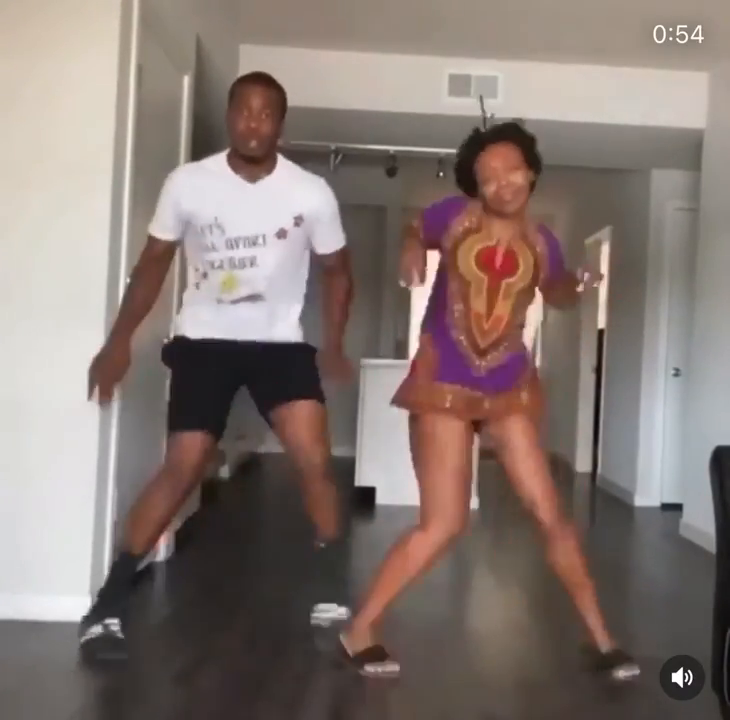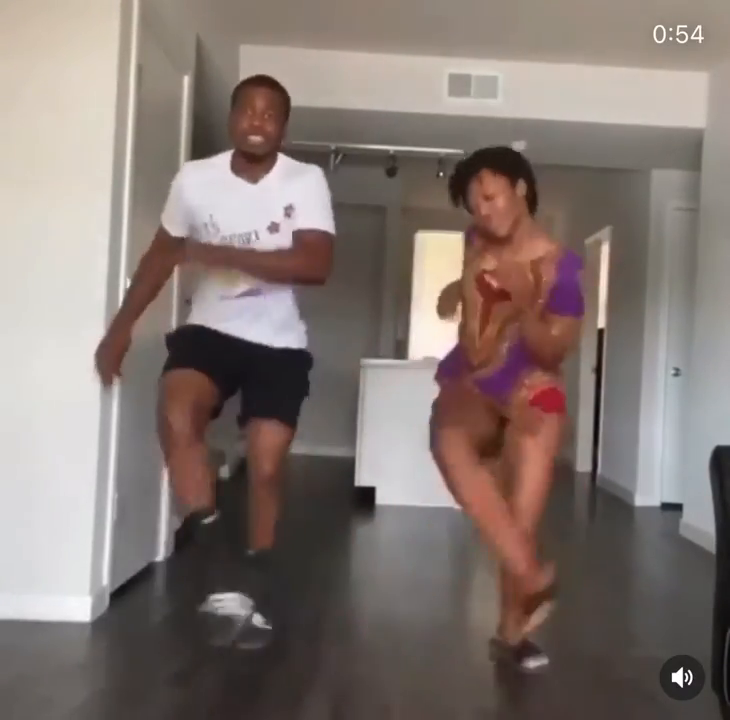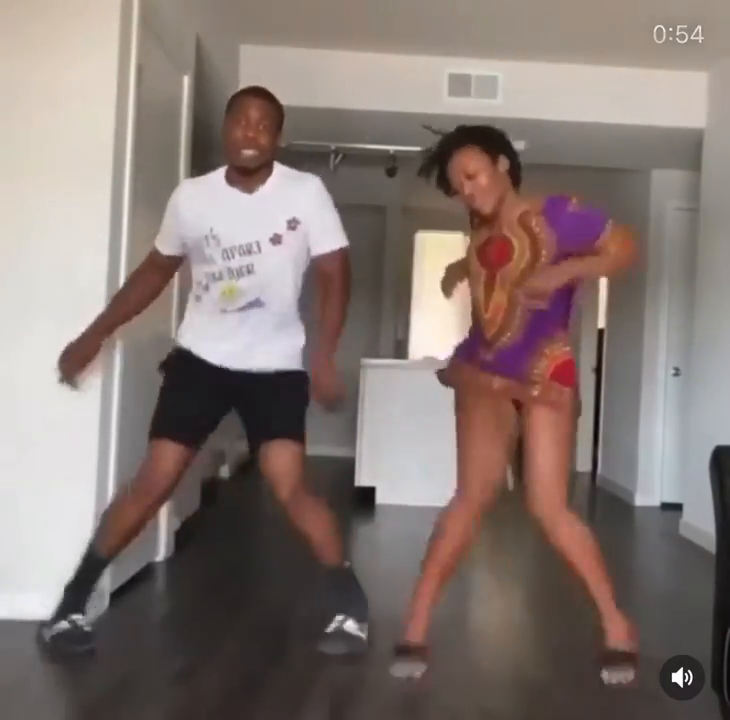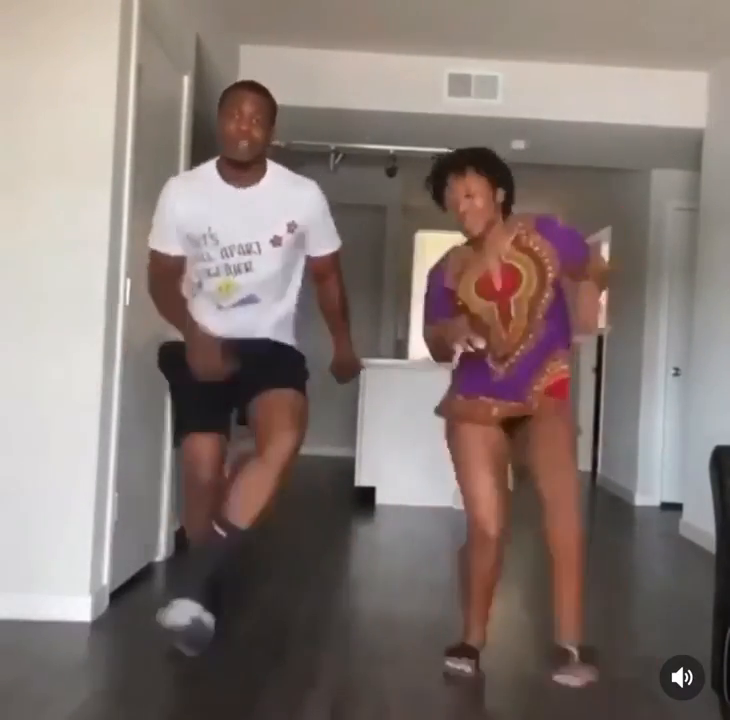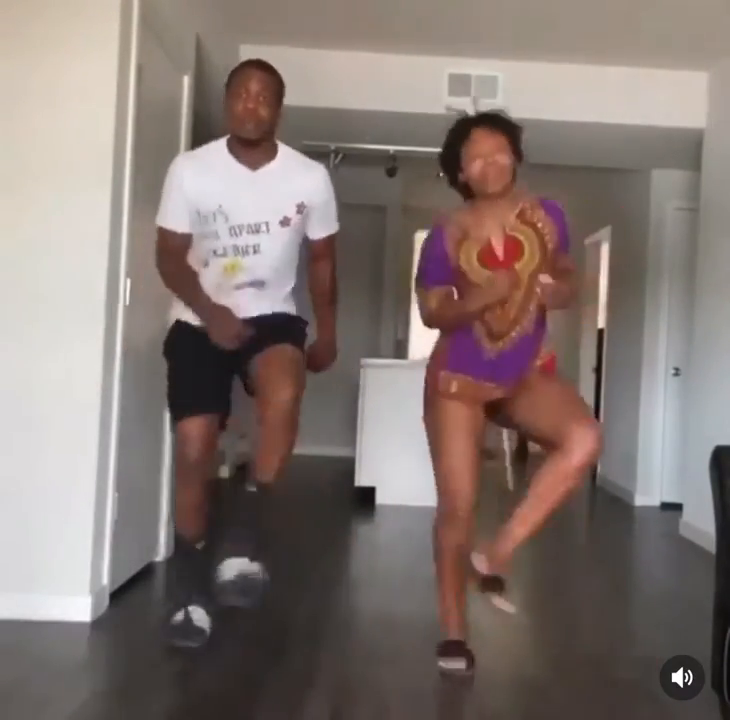
dt=0.2s
person 1, frame 1
left shoulder: (311, 192)
right shoulder: (186, 182)
left elbow: (336, 271)
right elbow: (152, 264)
left wrist: (334, 342)
right wrist: (118, 341)
left hip: (278, 342)
right hip: (204, 341)
left knee: (312, 457)
right knee: (182, 467)
left ankle: (333, 594)
right ankle: (109, 603)
person 1, frame 2
left shoulder: (307, 181)
right shoulder: (193, 179)
left elbow: (316, 264)
right elbow: (163, 252)
left wrist: (225, 257)
right wrist: (121, 326)
left hip: (278, 345)
right hip: (209, 332)
left knee: (265, 469)
right knee: (176, 413)
left ankle: (256, 595)
person 1, frame 3
left shoulder: (307, 192)
right shoulder: (190, 197)
left elbow: (335, 277)
right elbow: (155, 270)
left wrist: (324, 355)
right wrist: (95, 335)
left hip: (274, 365)
right hip: (202, 358)
left knee: (291, 489)
right knee: (154, 481)
left ankle: (347, 605)
right ankle: (75, 601)
person 1, frame 4
left shoulder: (303, 194)
right shoulder: (183, 192)
left elbow: (325, 274)
right elbow: (162, 279)
left wrist: (343, 344)
right wrist: (193, 335)
left hip: (271, 343)
right hip: (204, 346)
left knee: (283, 431)
right knee: (204, 473)
left ankle: (201, 573)
right ankle: (199, 595)
person 1, frame 5
left shoulder: (311, 178)
right shoulder: (189, 169)
left elbow: (322, 259)
right elbow: (169, 257)
left wrist: (326, 332)
right wrist: (211, 310)
left hip: (271, 319)
right hip: (202, 325)
left knee: (283, 389)
right knee: (194, 452)
left ankle: (244, 533)
right ankle: (190, 592)
person 2, frame 1
left shoulder: (541, 242)
right shoulder: (456, 217)
left elbow: (557, 294)
right elbow: (416, 230)
left wrist: (574, 286)
right wrist: (414, 251)
left hip: (508, 389)
right hip: (441, 384)
left knee: (549, 514)
right knee: (443, 523)
left ankle: (601, 641)
right ankle: (358, 635)
person 2, frame 2
left shoulder: (559, 265)
right shoulder: (480, 242)
left elbow: (553, 353)
left wrist: (519, 306)
right wrist: (456, 291)
left hip: (530, 396)
right hip: (469, 387)
left knee: (522, 525)
right knee: (448, 443)
left ankle: (511, 631)
right ankle: (531, 578)
person 2, frame 3
left shoulder: (557, 214)
right shoulder: (481, 227)
left elbow: (626, 248)
left wrist: (565, 270)
right wrist: (462, 270)
left hip: (544, 374)
right hip: (483, 370)
left knee: (550, 509)
right knee: (474, 497)
left ankle: (618, 631)
right ankle: (415, 633)
person 2, frame 4
left shoulder: (548, 236)
right shoulder: (447, 270)
left elbow: (589, 271)
right elbow: (437, 347)
left wrist: (586, 281)
right wrist: (453, 335)
left hip: (543, 393)
right hip: (476, 399)
left knee: (560, 499)
right knee: (486, 527)
left ankle: (569, 637)
right ankle: (471, 639)
person 2, frame 5
left shoulder: (546, 215)
right shoulder: (445, 236)
left elbow: (567, 276)
right elbow: (431, 313)
left wrist: (559, 291)
right wrist: (483, 297)
left hip: (527, 373)
right hip: (458, 377)
left knee: (583, 439)
right knee: (458, 504)
left ankle: (495, 554)
right ankle: (453, 630)
